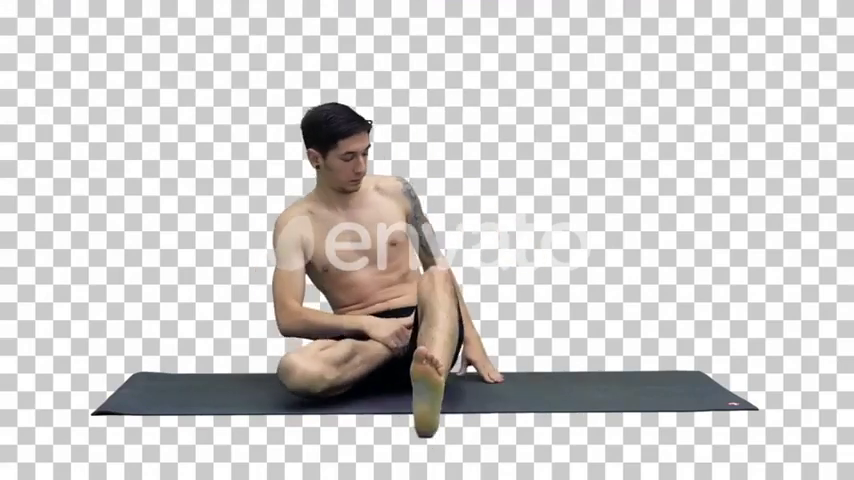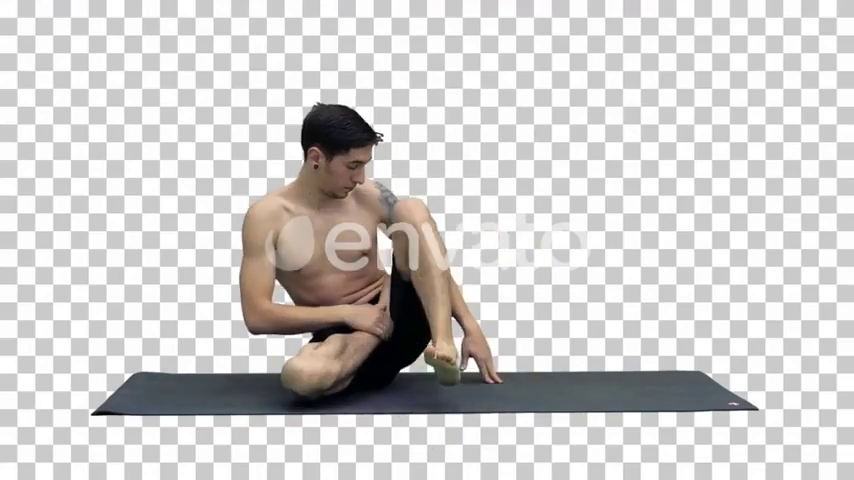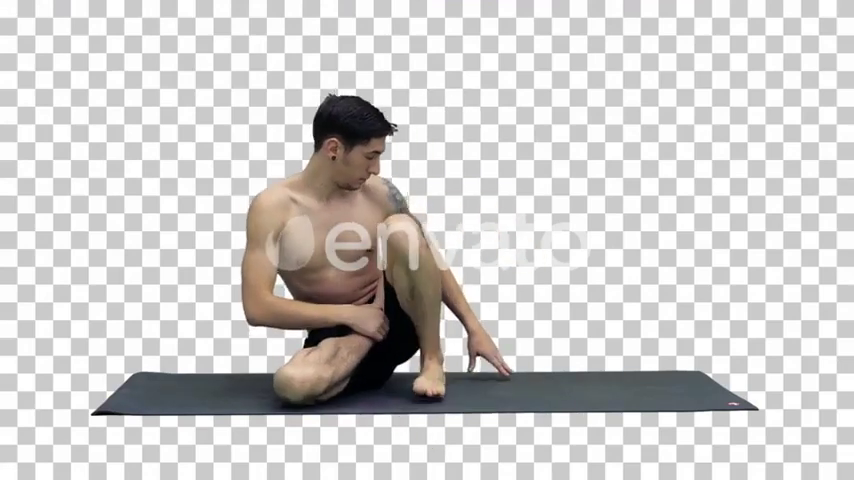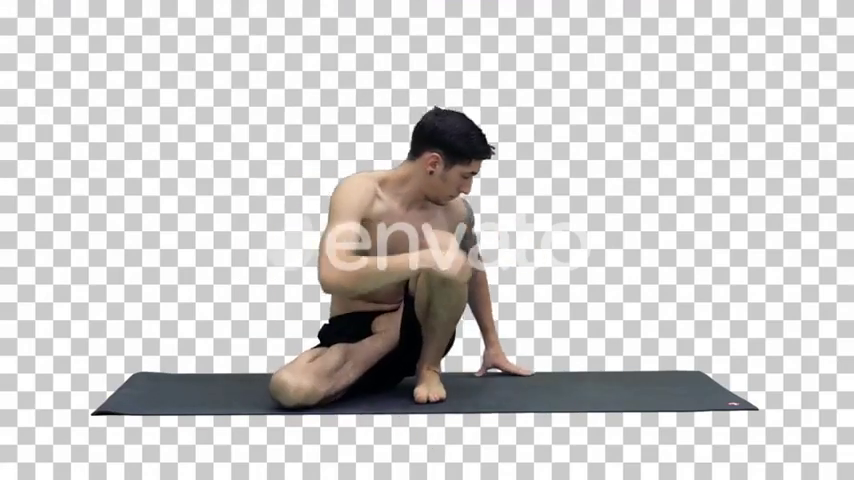
dt=0.5s
person 1, frame 1
left shoulder: (395, 192)
right shoulder: (294, 224)
left elbow: (438, 267)
right elbow: (289, 318)
left wrist: (471, 339)
right wrist: (366, 323)
left hip: (420, 322)
right hip: (363, 337)
left knee: (435, 278)
right knee: (293, 370)
left ankle: (431, 379)
right ankle: (414, 355)
person 1, frame 2
left shoulder: (371, 196)
right shoulder: (267, 216)
left elbow: (436, 263)
right elbow: (257, 316)
left wrist: (471, 329)
right wrist: (346, 314)
left hip: (402, 317)
right hip: (341, 335)
left knee: (413, 210)
right knee: (297, 374)
left ankle: (443, 344)
right ankle: (383, 334)
person 1, frame 3
left shoulder: (379, 193)
right shoulder: (273, 206)
left elbow: (431, 260)
right elbow: (257, 307)
left wrist: (474, 329)
right wrist: (349, 314)
left hip: (399, 321)
right hip: (337, 333)
left knee: (402, 229)
right knee: (291, 383)
left ankle: (432, 358)
person 1, frame 4
left shoulder: (455, 210)
right shoulder: (360, 193)
left elbow: (473, 271)
right elbow: (333, 277)
left wrist: (493, 346)
right wrist: (424, 259)
left hip: (422, 333)
right hip: (354, 336)
left knee: (442, 244)
right knee: (287, 388)
left ankle: (428, 367)
